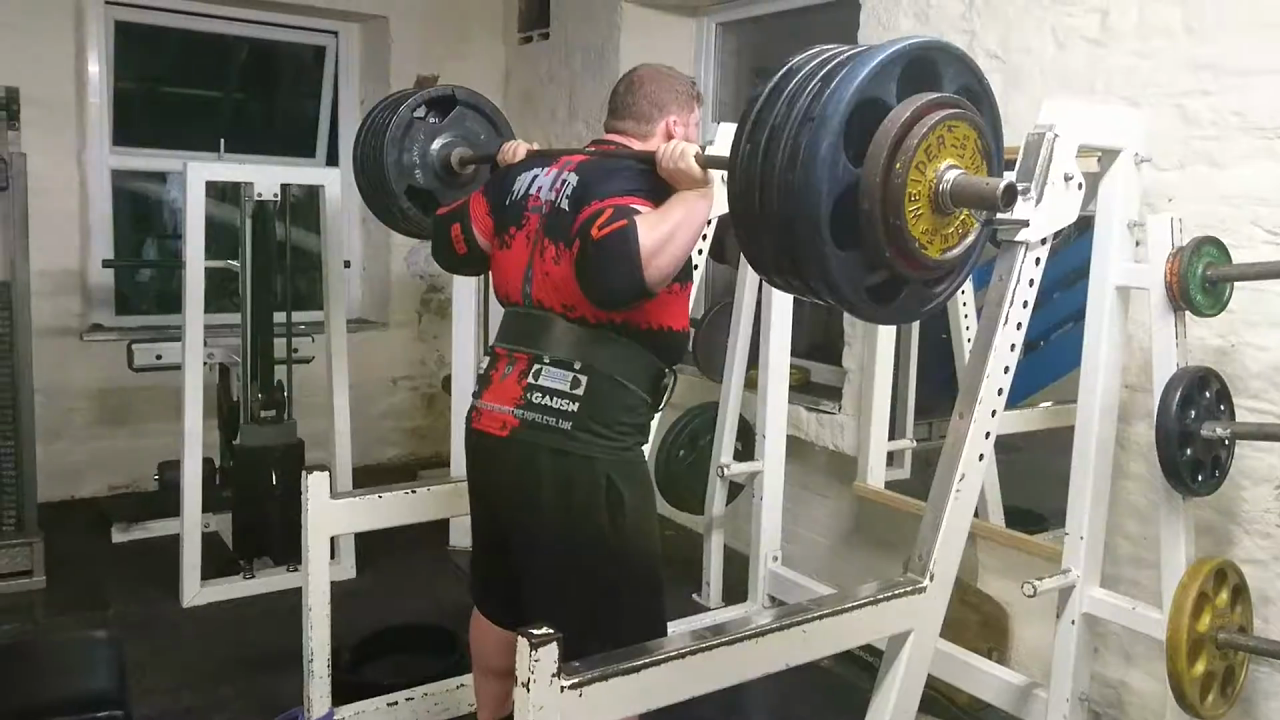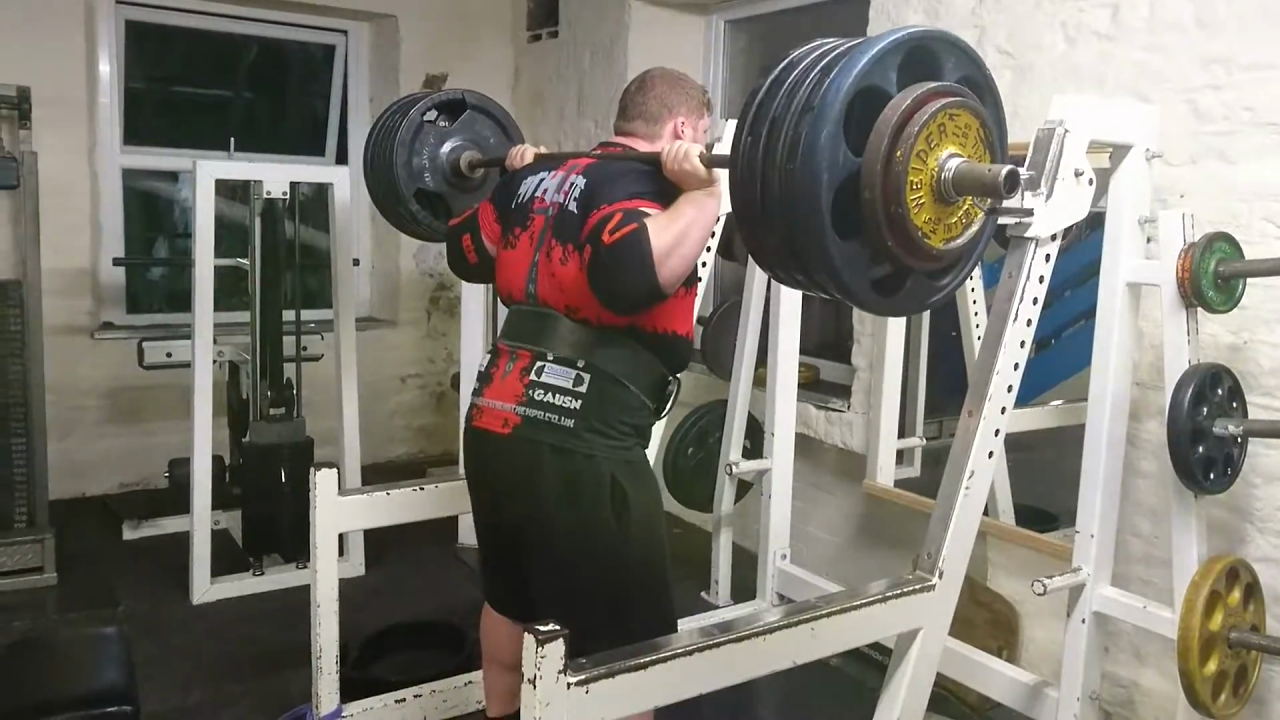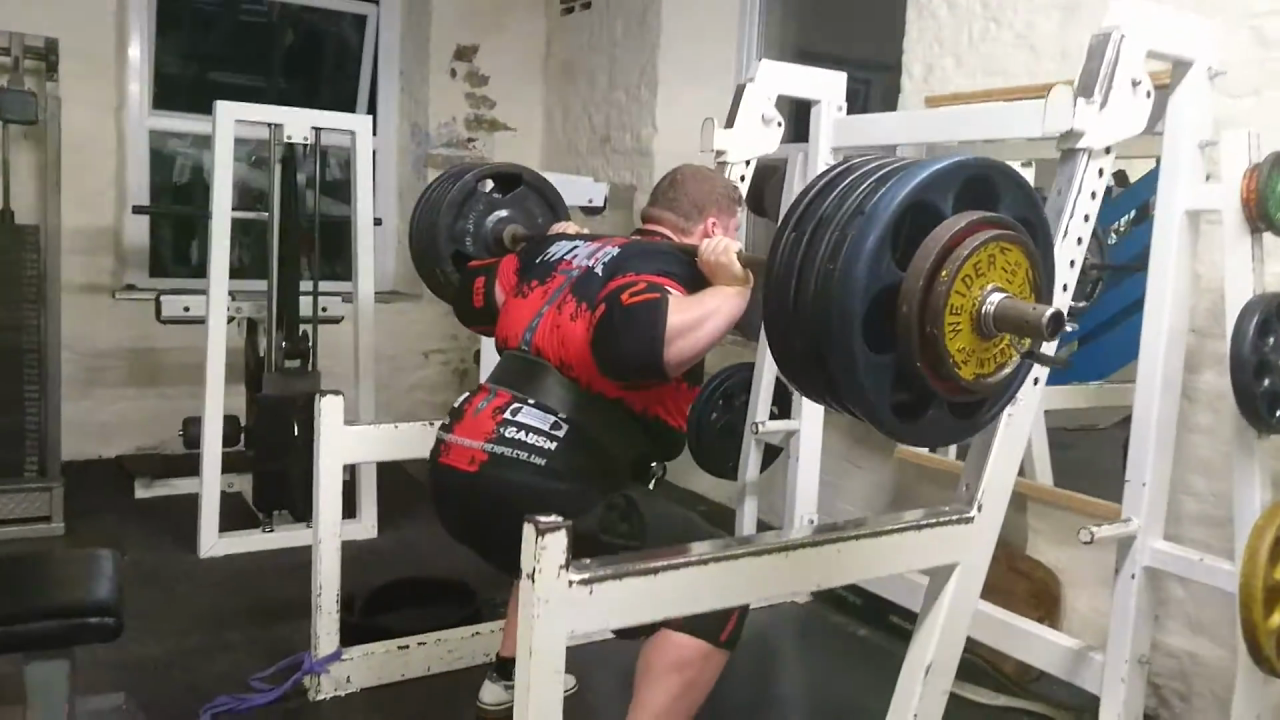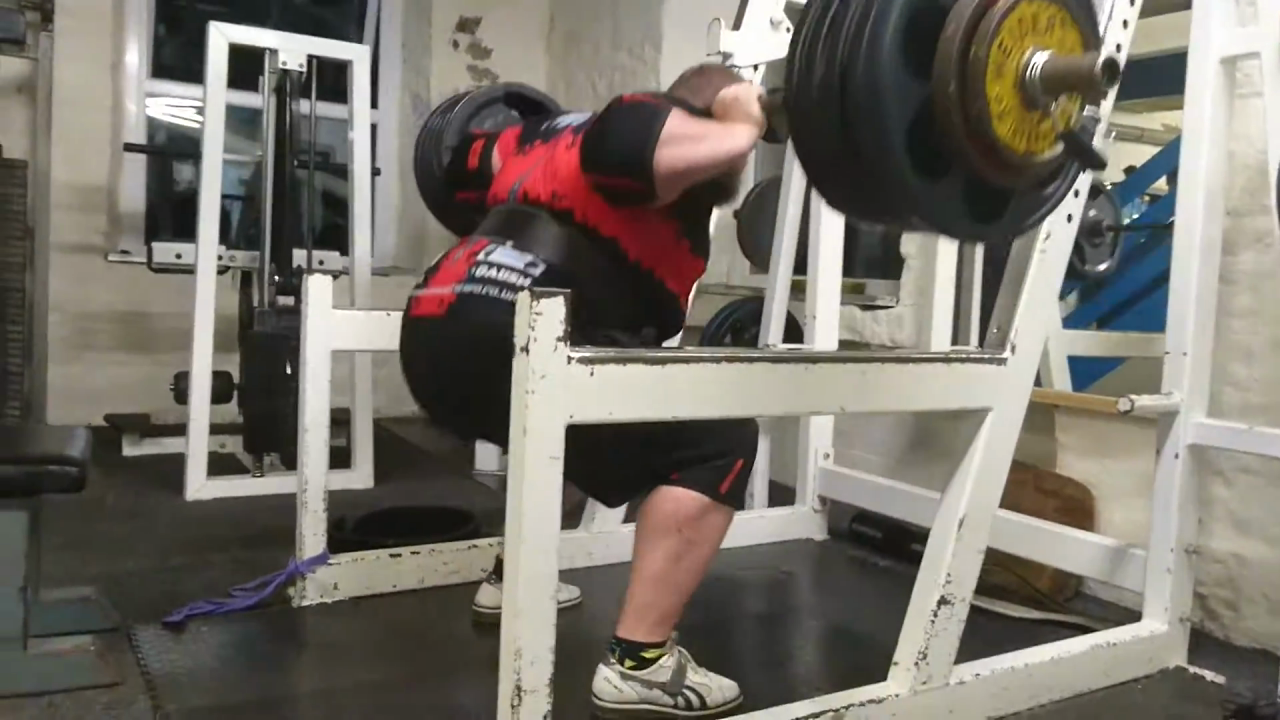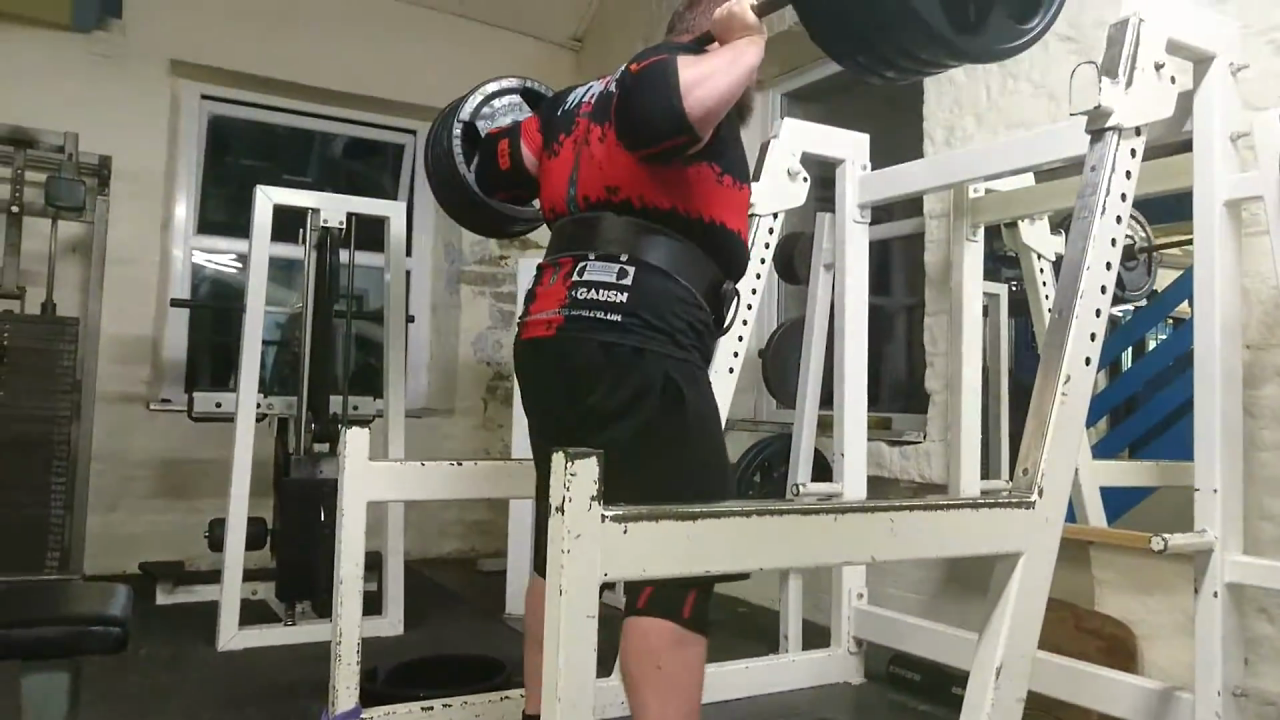
dt=1s
person 1, frame 1
left shoulder: (532, 175)
right shoulder: (631, 183)
left elbow: (453, 242)
right elbow: (621, 271)
right wrist: (695, 192)
left hip: (497, 426)
right hip: (577, 450)
left knee: (501, 602)
right knee: (610, 648)
person 1, frame 2
left shoulder: (539, 179)
right shoulder: (639, 185)
left elbow: (465, 251)
right elbow: (632, 276)
right wrist: (702, 192)
left hip: (495, 424)
right hip: (576, 446)
left knee: (512, 595)
right knee: (626, 648)
person 1, frame 3
left shoulder: (566, 249)
right shoulder: (670, 271)
left elbow: (473, 300)
right elbow: (635, 346)
right wrist: (732, 289)
left hip: (461, 471)
right hip: (529, 484)
left knee: (570, 529)
person 1, frame 4
left shoulder: (565, 127)
right shoulder: (687, 143)
left elbow: (467, 167)
right elbow: (625, 142)
right wrist: (741, 130)
left hip: (440, 332)
right hip: (508, 332)
left knee: (581, 433)
right knee: (715, 440)
left ankle: (510, 580)
right ankle: (638, 665)
person 1, frame 5
left shoulder: (586, 97)
right shoulder: (680, 68)
left elbow: (494, 166)
right elbow: (663, 110)
left hip: (558, 336)
right hip: (634, 343)
right knee: (674, 565)
